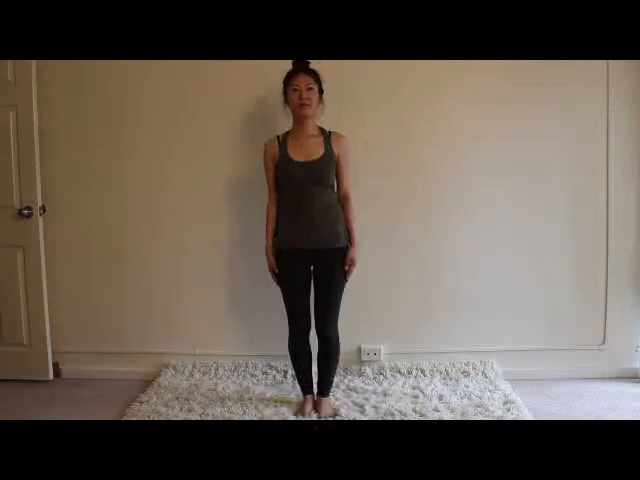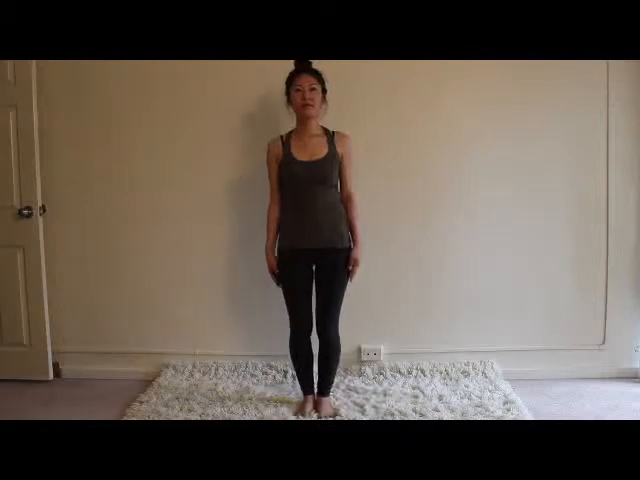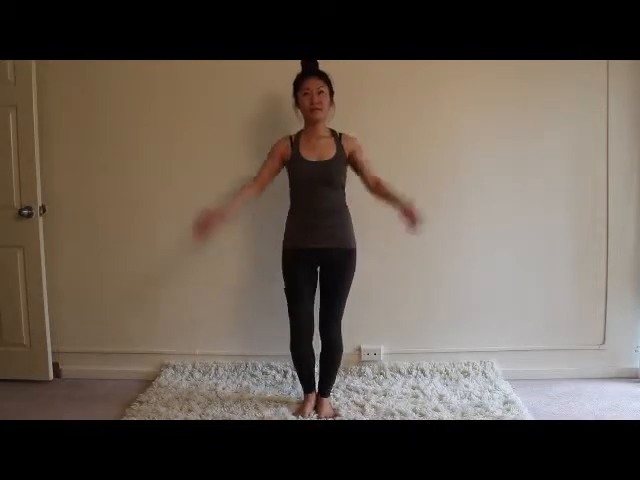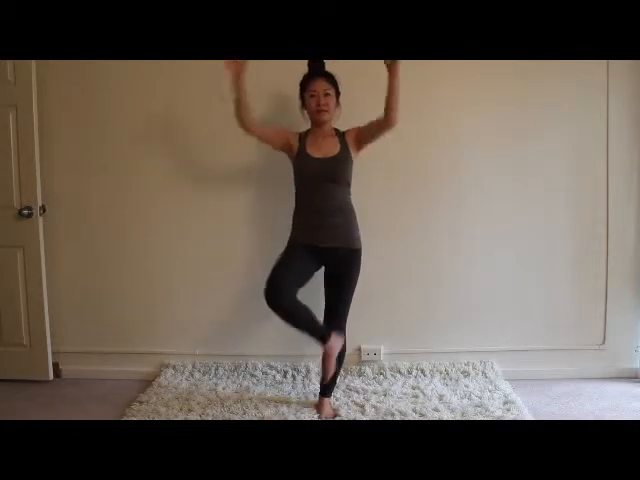
dt=0.3s
person 1, frame 1
left shoulder: (337, 143)
right shoulder: (274, 147)
left elbow: (344, 194)
right elbow: (273, 199)
left wrist: (353, 243)
right wrist: (269, 246)
left hip: (332, 245)
right hip: (291, 248)
left knee: (327, 326)
right knee: (298, 325)
left ankle: (324, 395)
right ankle: (306, 394)
person 1, frame 2
left shoulder: (341, 142)
right shoulder: (278, 147)
left elbow: (347, 195)
right elbow: (276, 201)
left wrist: (356, 244)
right wrist: (270, 250)
left hip: (334, 245)
right hip: (292, 247)
left knee: (328, 326)
right knee: (299, 327)
left ankle: (324, 395)
right ankle: (307, 393)
person 1, frame 3
left shoulder: (347, 144)
right shoulder: (285, 146)
left elbow: (372, 181)
right elbow: (257, 184)
left wrist: (398, 202)
right wrist: (222, 211)
left hip: (340, 245)
right hip: (298, 246)
left knee: (331, 327)
right knee: (300, 327)
left ankle: (325, 396)
right ankle: (308, 393)
person 1, frame 4
left shoulder: (352, 140)
right shoulder: (293, 142)
left elbow: (389, 120)
right elbow: (248, 124)
left wrist: (393, 73)
right wrist: (239, 77)
left hip: (345, 242)
right hip: (304, 241)
left knee: (337, 320)
right knee: (277, 294)
left ankle: (325, 396)
right ankle: (329, 336)
